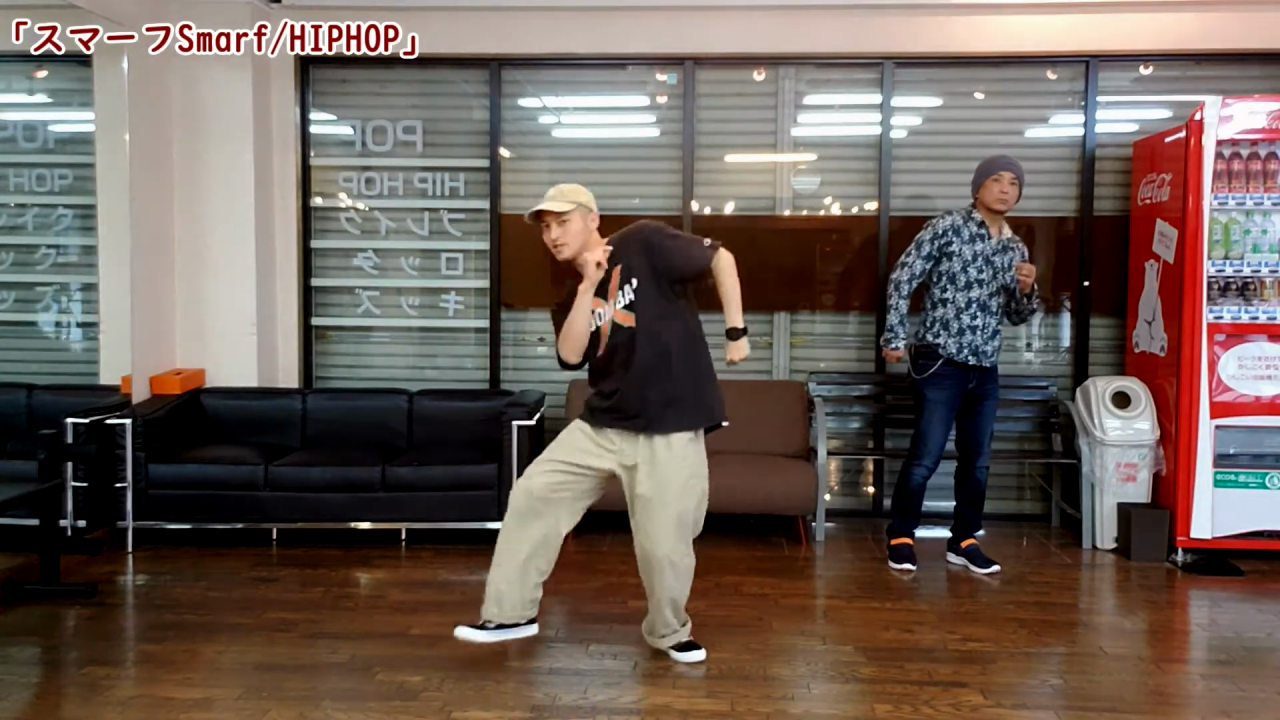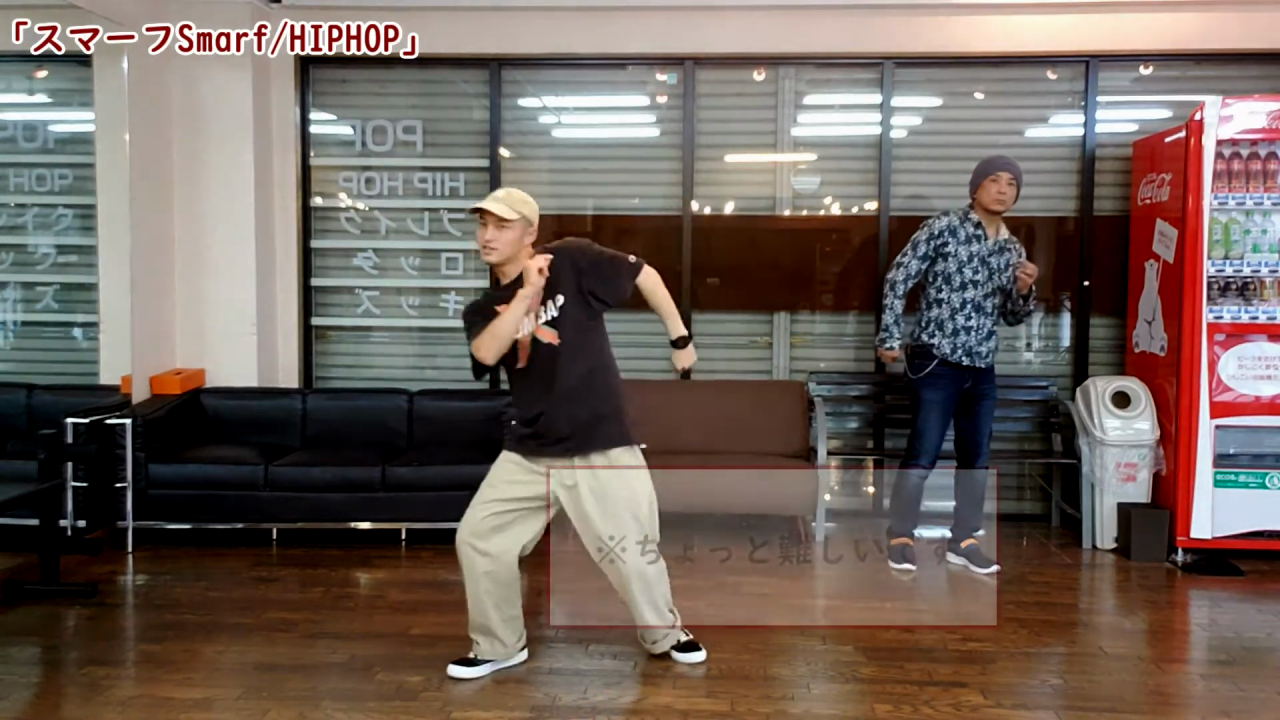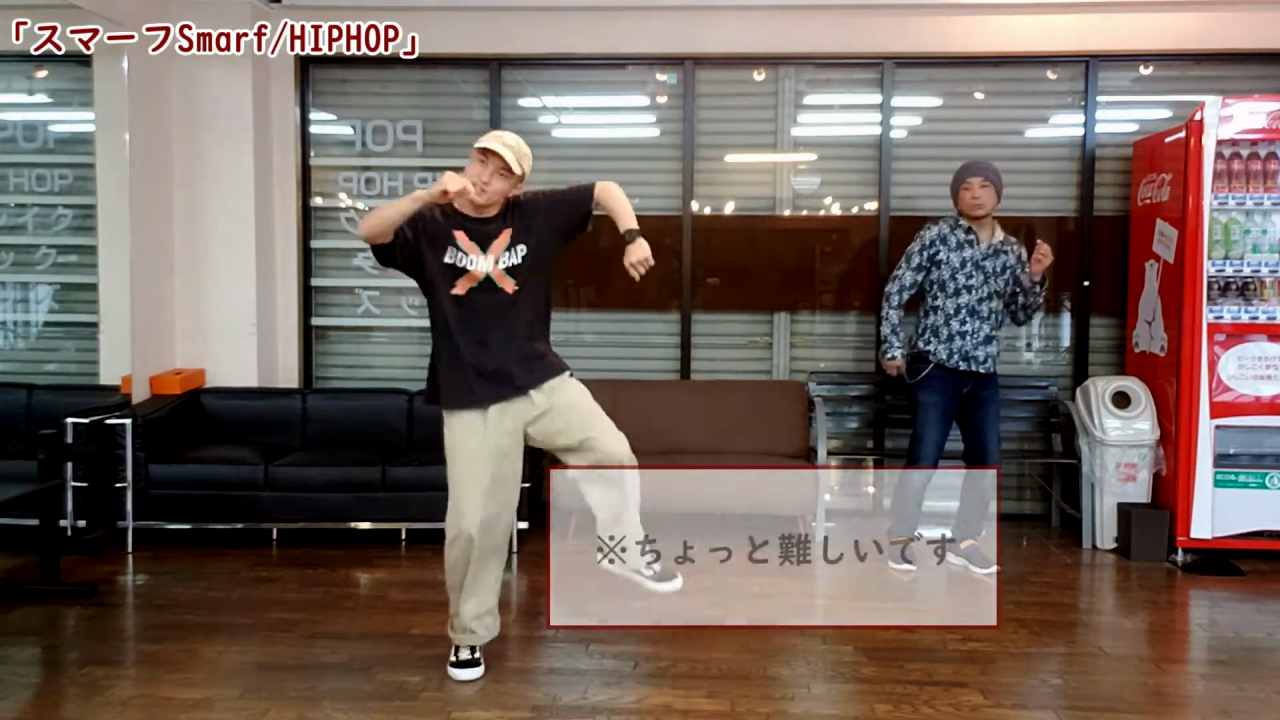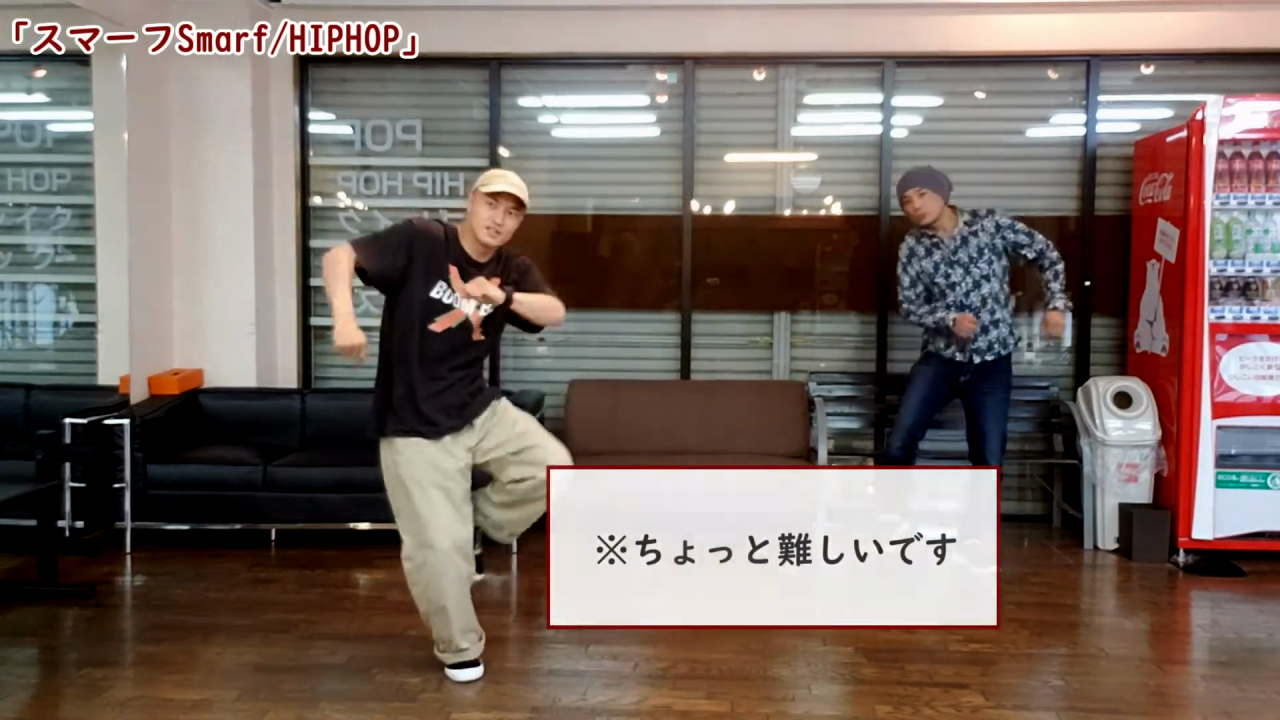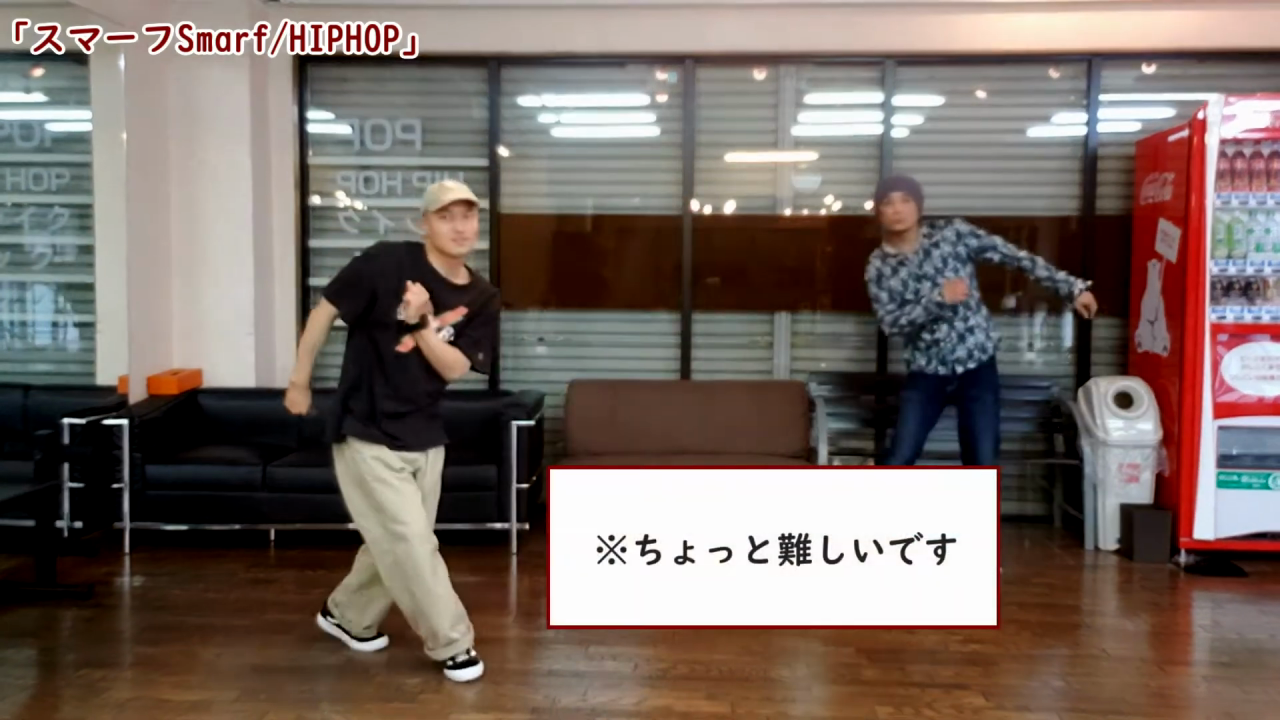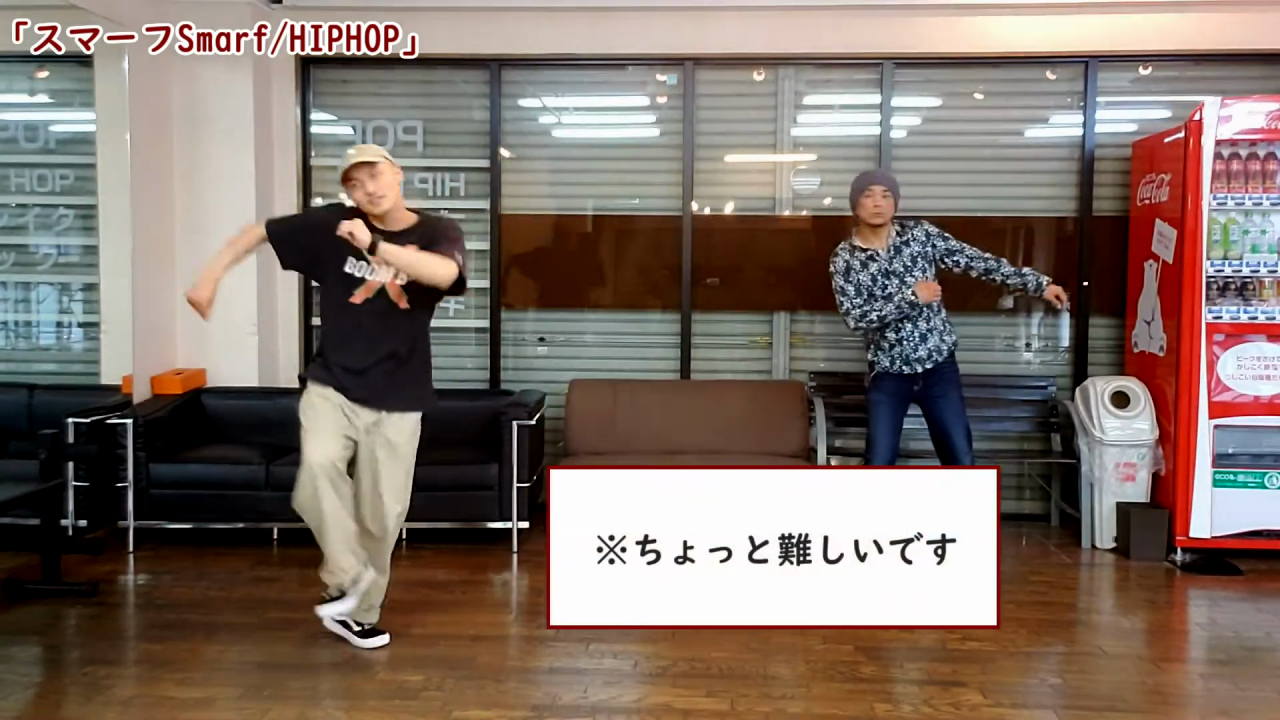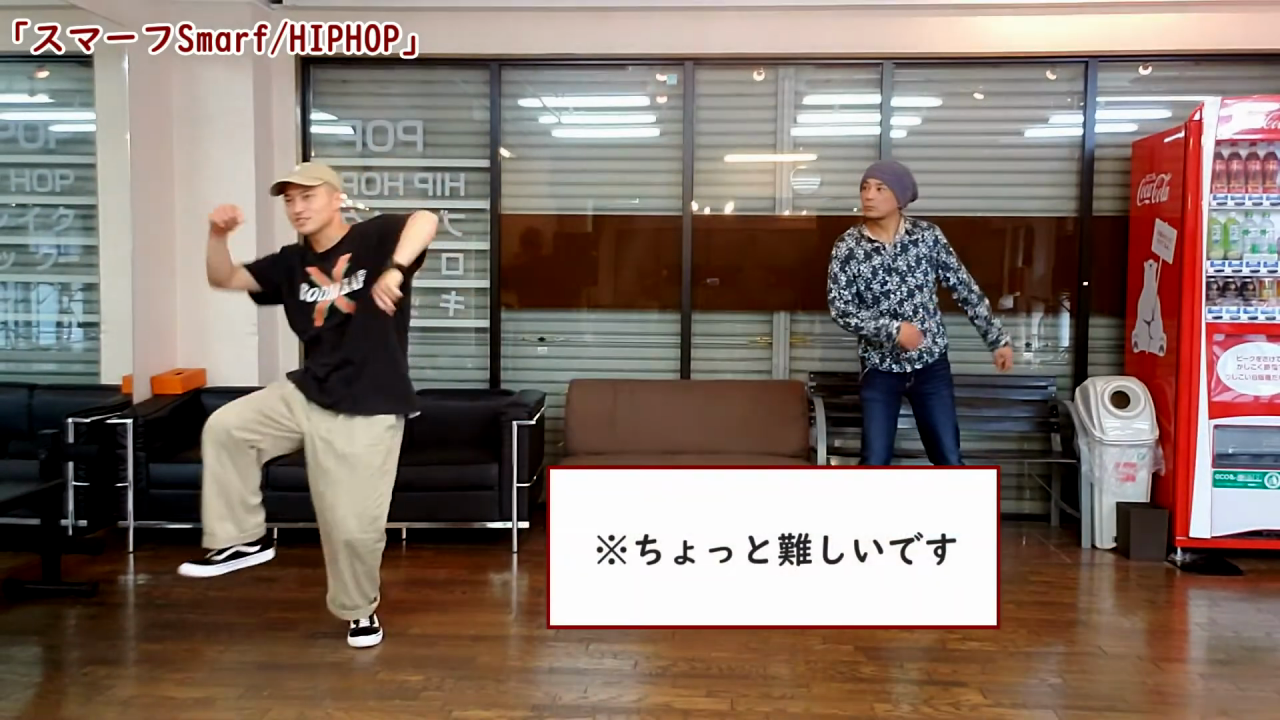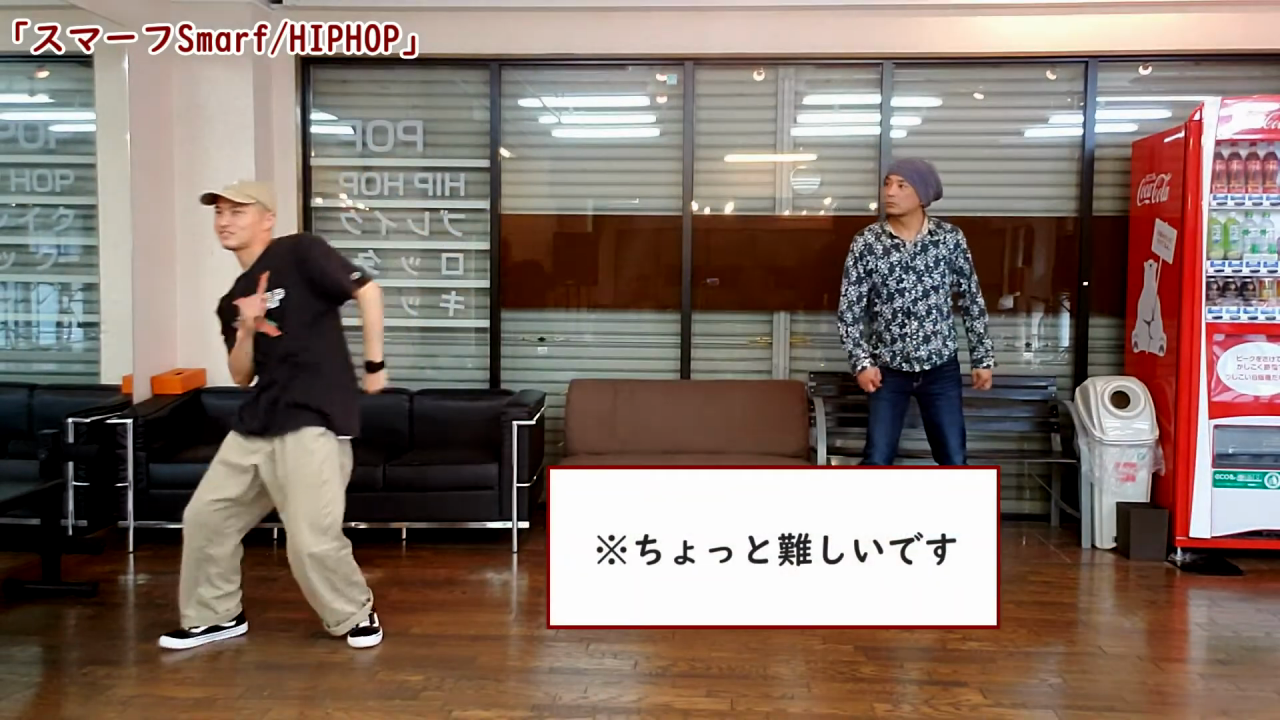
dt=0.3s
person 1, frame 1
left shoulder: (643, 243)
right shoulder: (569, 303)
left elbow: (719, 258)
right elbow: (570, 354)
left wrist: (735, 330)
right wrist: (590, 287)
left hip: (671, 426)
right hip: (603, 424)
left knee: (664, 540)
right knee: (531, 498)
left ankle: (668, 631)
right ankle: (510, 614)
person 1, frame 2
left shoulder: (573, 259)
right shoulder: (484, 310)
left elbow: (643, 275)
right elbow: (486, 355)
left wrist: (680, 338)
right wrist: (529, 294)
left hip: (601, 444)
right hip: (529, 452)
left knee: (630, 554)
right knee: (477, 539)
left ankle: (663, 632)
right ankle: (498, 645)
person 1, frame 3
left shoulder: (540, 215)
right shoulder: (430, 226)
left elbow: (604, 190)
right elbow: (371, 230)
left wrist: (632, 235)
right wrist: (433, 193)
left hip: (541, 381)
right hip: (472, 397)
left knee: (610, 456)
right knee: (473, 523)
right ankle: (471, 636)
person 1, frame 4
left shoulder: (511, 271)
right shoulder: (418, 240)
left elbow: (555, 314)
right elbow: (337, 257)
left wrist: (504, 298)
right wrist: (344, 319)
left hip: (478, 409)
right hip: (414, 424)
left knee: (552, 466)
right knee: (439, 546)
left ankle: (481, 518)
right ankle: (459, 647)
person 1, frame 5
left shoulder: (483, 299)
right shoulder: (386, 262)
left elbow: (453, 368)
right elbow: (326, 309)
left wrist: (421, 323)
right wrist: (299, 377)
left hip: (425, 435)
right hip: (368, 432)
left knee: (402, 544)
right knee: (408, 539)
left ankle: (346, 617)
right ankle: (453, 644)
person 1, frame 6
left shoulder: (438, 233)
right shoulder: (331, 224)
left elbow: (445, 273)
right elbow: (260, 232)
left wrist: (376, 246)
right wrist: (212, 273)
left hip: (397, 397)
right hip: (334, 383)
left knee: (383, 512)
right knee: (320, 467)
left ankle: (359, 612)
right ankle: (348, 576)
person 1, frame 7
left shoulder: (377, 234)
right shoulder: (291, 264)
left elbow: (423, 222)
right elbow: (223, 279)
left wrist: (393, 271)
right wrist: (218, 235)
left hip: (371, 405)
right hip: (308, 391)
left knee: (353, 522)
right knee: (224, 429)
left ankle: (358, 610)
right ankle: (244, 538)
person 1, frame 8
left shoulder: (300, 252)
right shoulder: (233, 300)
left elbow: (366, 291)
right elbow: (241, 376)
left wrist: (373, 363)
right wrist: (244, 328)
left hip: (313, 421)
right hip: (257, 421)
left knee: (312, 538)
right knee: (204, 516)
left ankle: (354, 614)
right ankle: (218, 615)
person 2, frame 1
left shoulder: (1016, 249)
right shoulder: (947, 227)
left elbow: (1016, 315)
right elbow: (903, 278)
left wrist: (1027, 290)
right wrist: (895, 338)
left hip: (985, 369)
right hip: (940, 363)
left knee: (977, 460)
right knee: (926, 456)
left ankle: (963, 539)
right ankle: (900, 536)
person 2, frame 2
left shoulder: (1013, 250)
right shoulder: (943, 227)
left elbow: (1013, 316)
right elbow: (898, 278)
left wrist: (1024, 290)
right wrist: (889, 337)
left hip: (981, 369)
right hip: (936, 363)
left knee: (976, 460)
right knee: (922, 457)
left ankle: (963, 539)
right ankle: (900, 536)
person 2, frame 3
left shoulder: (1009, 250)
right shoulder: (936, 236)
left elbow: (1020, 315)
right elbow: (895, 292)
left wrist: (1036, 276)
right wrist: (892, 348)
left hip: (982, 372)
right hip: (934, 368)
left knee: (986, 458)
right knee: (925, 460)
left ankle: (965, 538)
right ankle: (900, 537)
person 2, frame 4
left shoulder: (993, 225)
right shoulder: (913, 249)
left elbow: (1049, 256)
right elbow: (910, 306)
left wrist: (1056, 305)
right wrist: (950, 320)
left hip: (991, 362)
right hip: (941, 359)
left knee: (988, 461)
right knee: (898, 443)
person 2, frame 5
left shoulder: (953, 234)
right shoulder: (878, 266)
left elbow: (1016, 258)
right elbow: (890, 323)
left wrist: (1072, 287)
right wrist: (939, 299)
left hip: (976, 368)
right hip: (925, 373)
left knee: (982, 464)
right knee: (898, 461)
person 2, frame 6
left shoulder: (921, 235)
right shoulder: (843, 258)
left elbow: (978, 262)
right elbow: (856, 317)
left wrist: (1038, 283)
right wrist: (911, 297)
left hip: (938, 367)
right hip: (888, 374)
left knee: (960, 460)
right knee: (878, 465)
person 2, frame 7
left shoulder: (928, 236)
right shoulder: (848, 247)
left elbow: (965, 289)
right elbow: (840, 309)
left wrist: (997, 338)
right wrist: (892, 329)
left hip: (931, 365)
right hip: (881, 368)
left knee: (949, 459)
right knee: (874, 462)
person 2, frame 8
left shoulder: (950, 238)
right shoulder: (867, 242)
left elbow: (972, 300)
right elbow: (848, 309)
left wrist: (982, 358)
right wrist: (862, 362)
left hip: (941, 367)
right hip: (887, 368)
left knee: (954, 460)
right knee: (877, 460)
